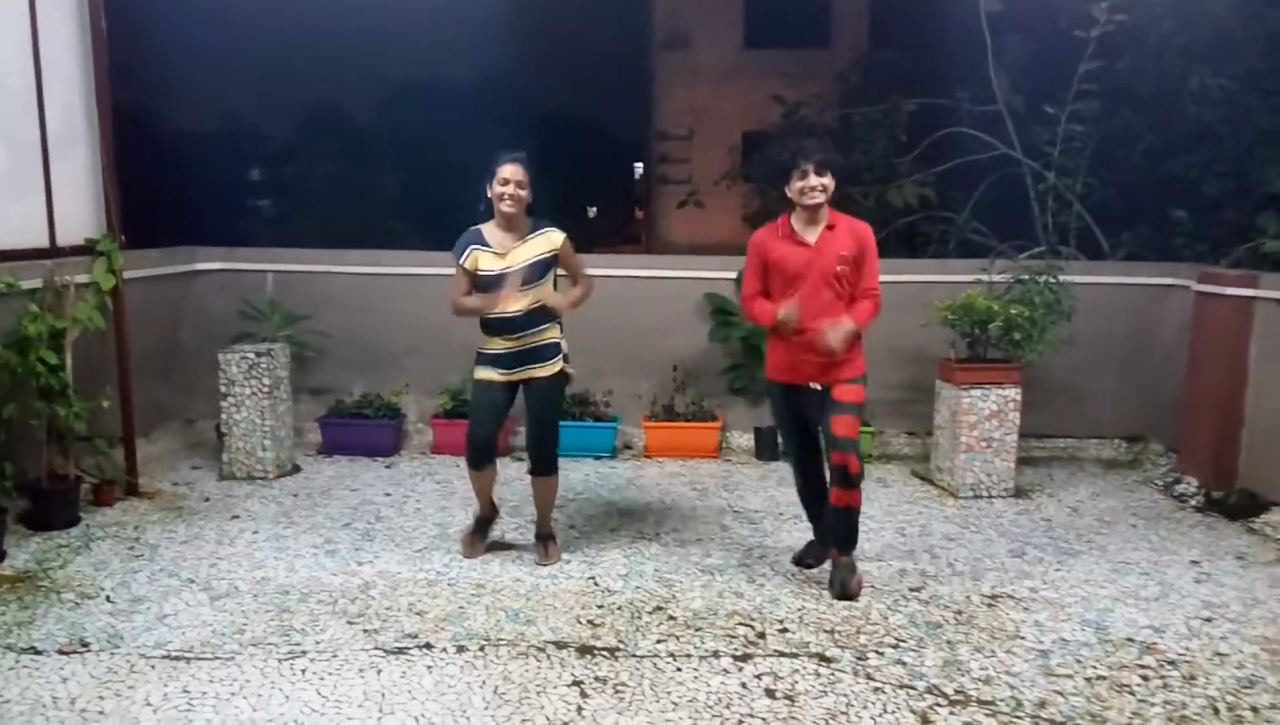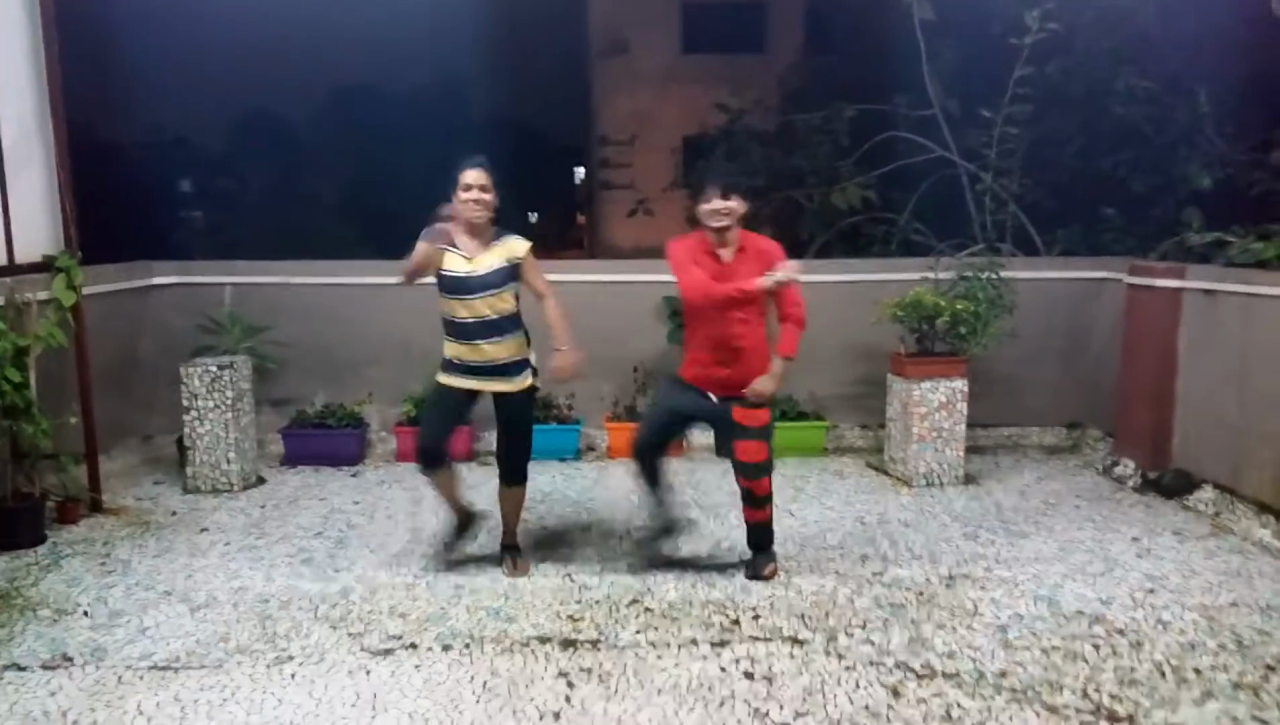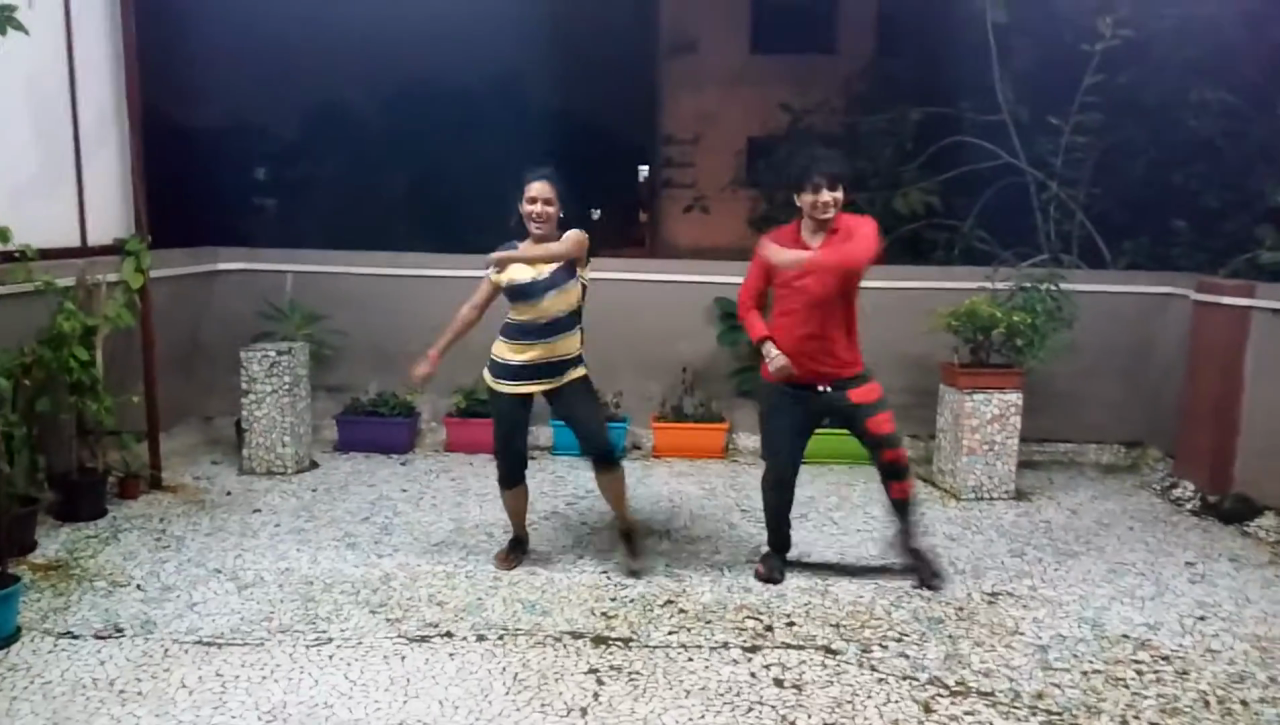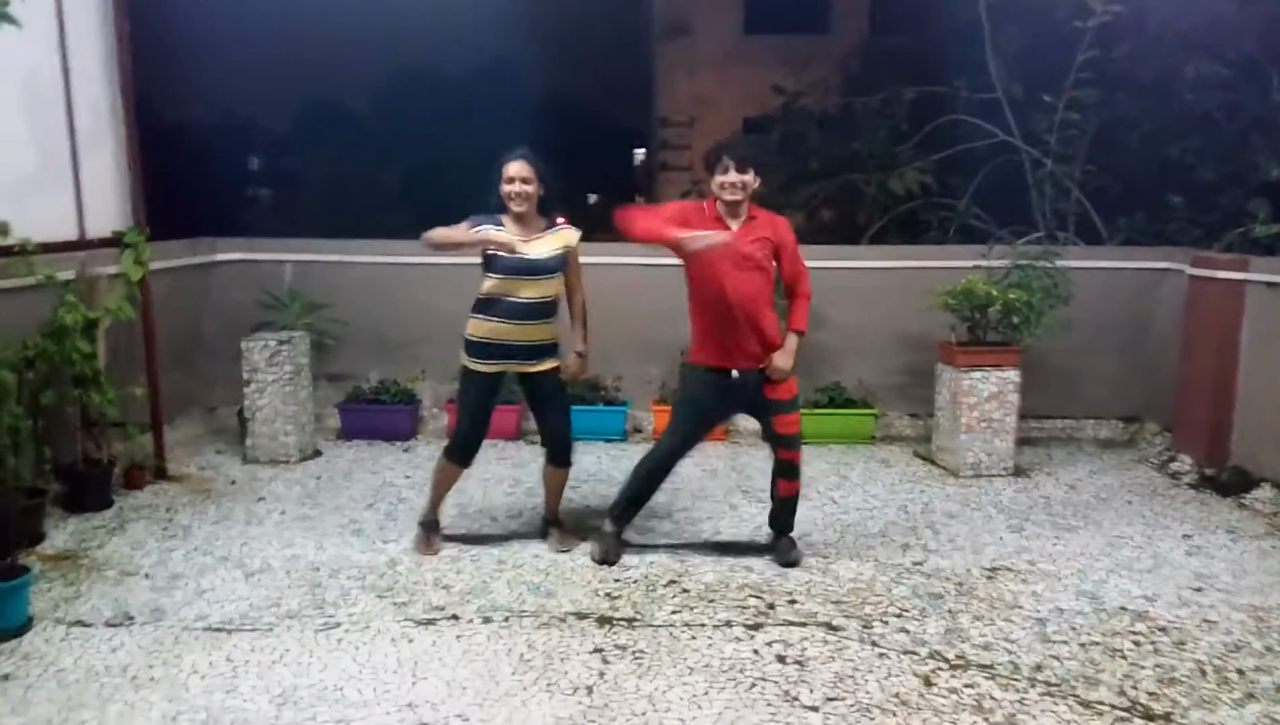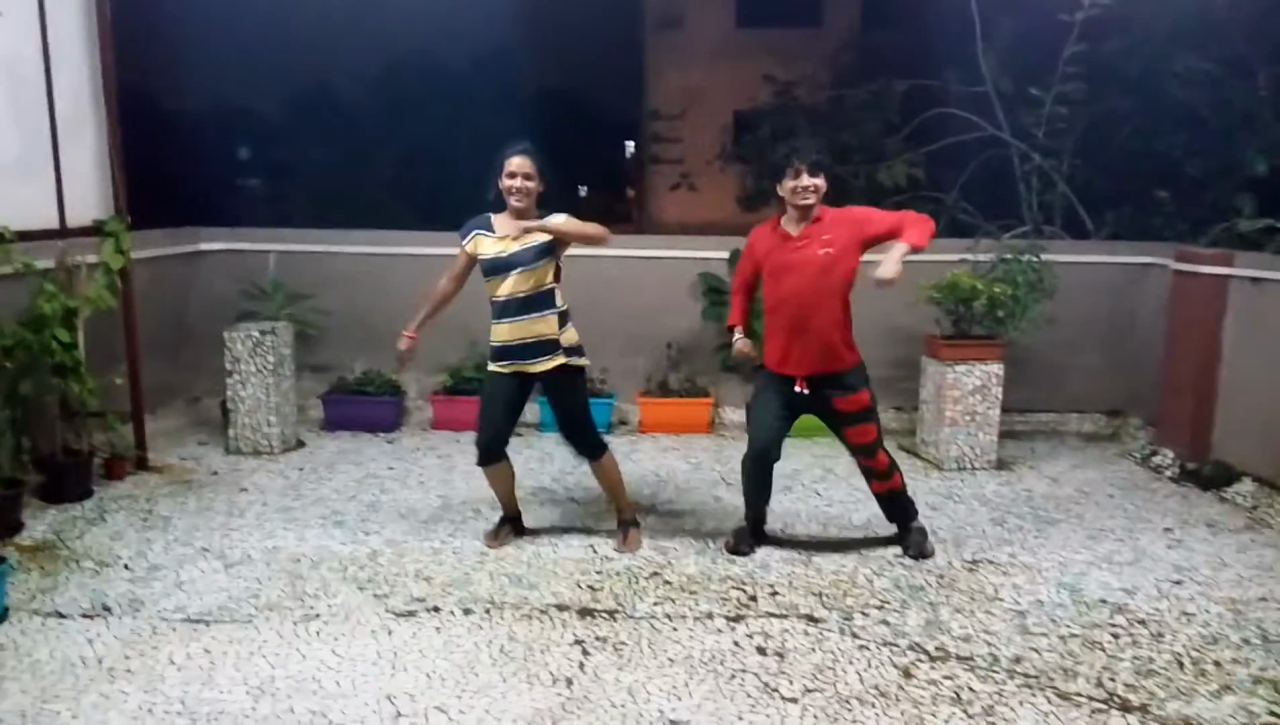
dt=1s
person 1, frame 1
left shoulder: (857, 233)
right shoulder: (764, 240)
left elbow: (870, 299)
right elbow: (750, 301)
left wrist: (846, 329)
right wrist: (778, 315)
left hip: (841, 372)
right hip: (787, 374)
left knee: (845, 459)
right knee: (804, 463)
left ankle: (844, 555)
right ankle: (822, 536)
person 1, frame 2
left shoulder: (767, 250)
right shoulder: (684, 248)
left elbow: (793, 319)
right elbow: (698, 294)
left wrist: (774, 373)
right wrist: (766, 283)
left hip: (750, 388)
right hip: (693, 381)
left knee: (753, 477)
right knee: (646, 446)
left ankle: (762, 550)
right ankle: (663, 513)
person 1, frame 3
left shoulder: (858, 229)
right shoulder: (773, 244)
left elbow: (855, 259)
right elbow: (748, 302)
left wrist: (797, 257)
right wrist: (766, 346)
left hip: (843, 374)
right hip: (787, 381)
left knee: (890, 452)
right knee: (781, 469)
left ankle: (907, 539)
right ankle: (776, 551)
person 1, frame 4
left shoulder: (776, 228)
right shoulder: (689, 216)
left elbow: (799, 288)
right elbow: (631, 220)
left wrist: (791, 344)
right wrist: (685, 237)
left hip: (766, 365)
right hip: (710, 368)
left knee: (788, 450)
right knee: (669, 450)
left ankle: (782, 533)
right ankle: (615, 524)
person 1, frame 5
left shoulder: (849, 220)
right shoulder: (761, 237)
left elbow: (918, 223)
right elbow: (741, 289)
left wrist: (896, 252)
right wrist: (738, 330)
left hip: (838, 371)
right hip: (778, 374)
left knee: (871, 455)
right knee: (760, 451)
left ankle: (908, 523)
right ankle: (753, 526)
person 2, frame 1
left shoulder: (550, 237)
right shoulder: (471, 242)
left elbow: (584, 282)
right elbow: (458, 303)
left wrist: (567, 301)
right wrist: (493, 301)
left hip: (544, 357)
right hip: (494, 359)
left knee: (543, 449)
right knee: (478, 446)
left ankle: (544, 531)
right ankle: (485, 513)
person 2, frame 2
left shoulder: (515, 245)
right shoulder: (439, 235)
left elbow: (546, 297)
right elbow: (409, 274)
left wrist: (565, 346)
right wrist: (439, 237)
left hip: (511, 367)
right hip: (459, 368)
left knee: (513, 459)
right knee: (428, 447)
left ankle: (510, 543)
right ankle: (462, 514)
person 2, frame 3
left shoulder: (572, 241)
right shoulder: (498, 259)
left elbow: (568, 251)
right elbow: (472, 309)
left wrist: (513, 256)
right wrist: (432, 355)
left hip: (564, 369)
right hip: (510, 372)
left knee: (601, 448)
right knee: (510, 464)
left ankle: (626, 527)
right ankle: (519, 538)
person 2, frame 4
left shoulder: (564, 235)
right shoulder: (487, 227)
left elbow: (577, 296)
right elbow: (432, 239)
left wrist: (579, 347)
right wrist: (483, 238)
left hip: (540, 357)
right hip: (487, 353)
left knee: (560, 443)
right knee: (465, 443)
left ankle: (552, 519)
right ankle: (430, 520)
person 2, frame 5
left shoulder: (552, 223)
right shoulder: (479, 230)
left elbow: (600, 235)
right elbow: (451, 283)
left wrist: (544, 225)
right wrist: (414, 327)
left hip: (555, 349)
right hip: (507, 353)
left knee: (584, 439)
right knee: (489, 442)
left ankle: (627, 517)
right ankle: (511, 516)
